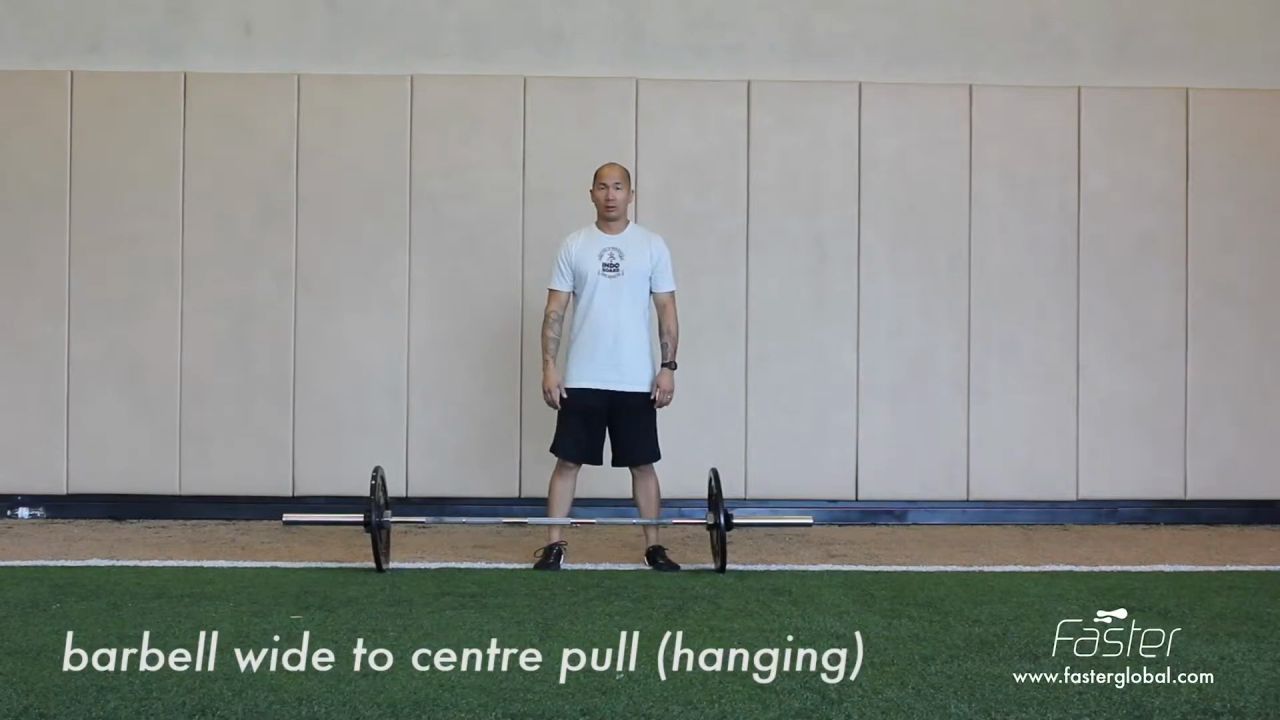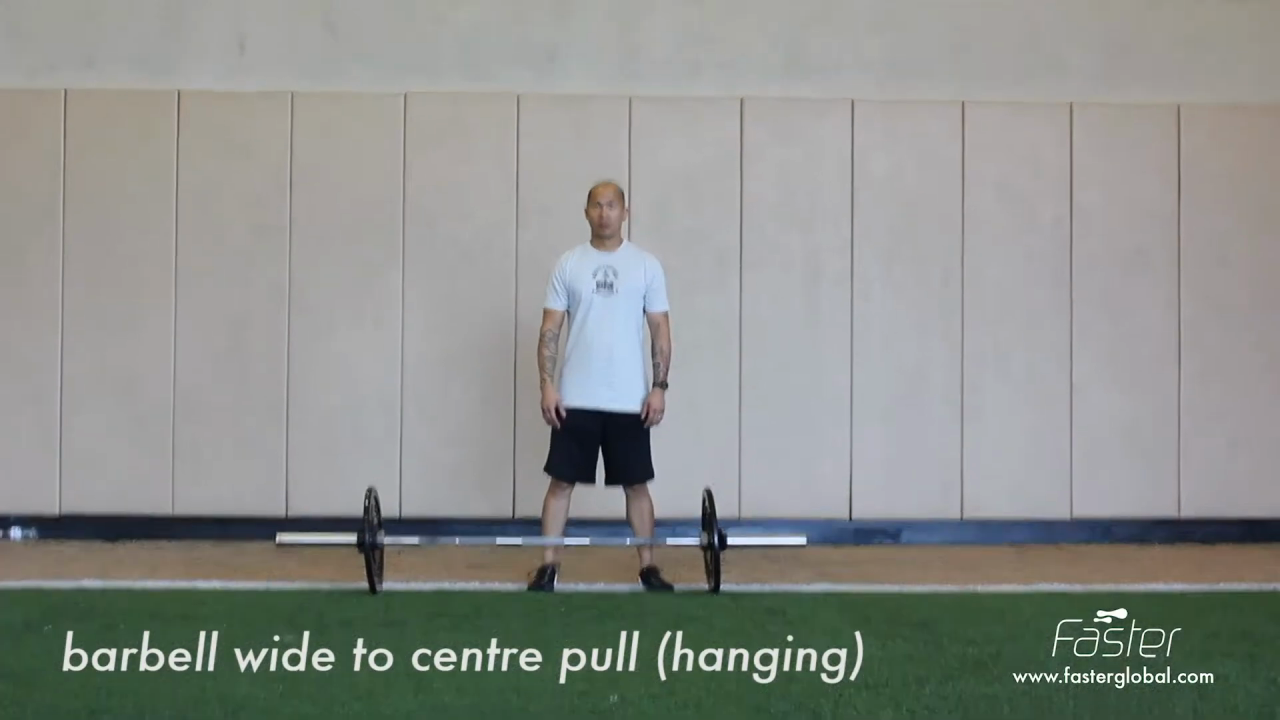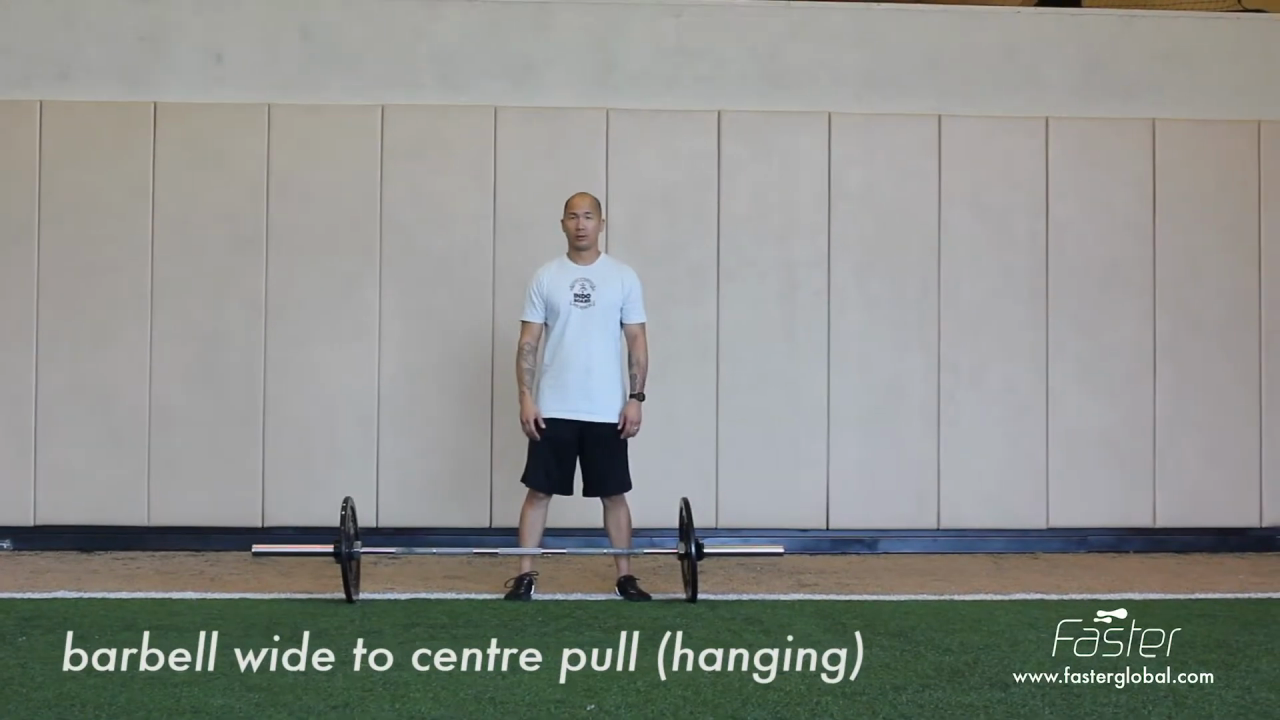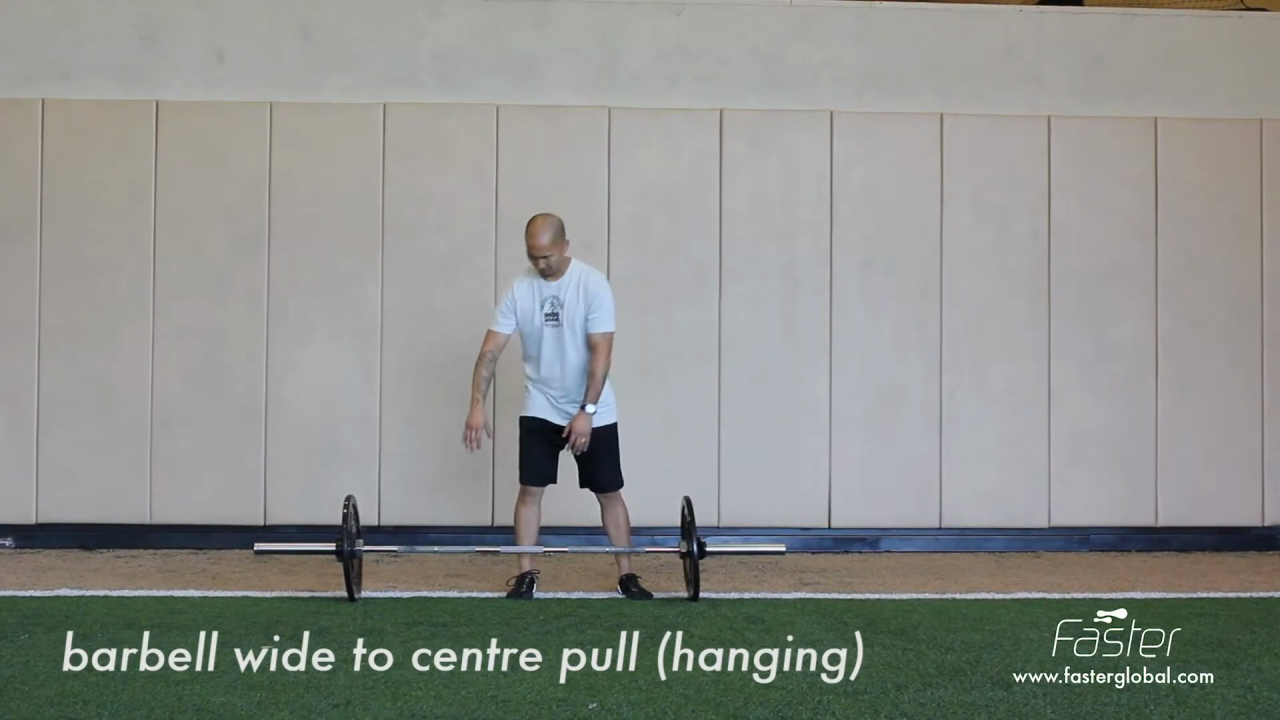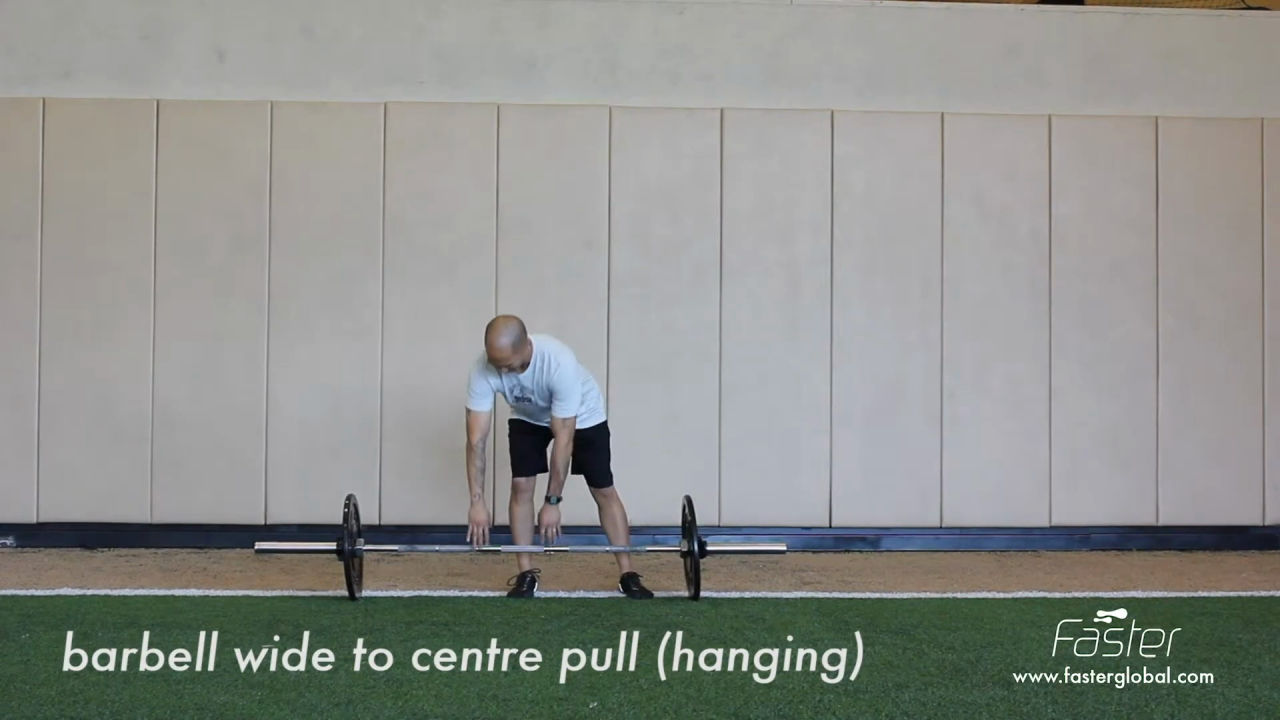
dt=1s
person 1, frame 1
left shoulder: (652, 245)
right shoulder: (573, 246)
left elbow: (666, 310)
right elbow: (555, 310)
left wrist: (668, 367)
right wrist: (549, 366)
left hip: (636, 380)
right hip: (582, 379)
left knee: (642, 462)
right knee: (568, 460)
left ankle: (653, 545)
right ankle: (554, 544)
person 1, frame 2
left shoulder: (646, 264)
right shoulder: (568, 264)
left elbow: (660, 329)
right elbow: (550, 329)
left wrist: (659, 387)
right wrist: (547, 385)
left hip: (629, 400)
right hip: (576, 399)
left knee: (636, 482)
right knee: (561, 480)
left ankle: (647, 566)
right ankle: (548, 564)
person 1, frame 3
left shoulder: (623, 276)
right shoulder: (545, 277)
left elbow: (636, 341)
right elbow: (528, 342)
left wrist: (635, 399)
right wrist: (526, 398)
left hip: (607, 411)
right hip: (554, 410)
left knee: (613, 494)
right knee: (538, 491)
left ankle: (624, 575)
right ankle: (525, 574)
person 1, frame 4
left shoulder: (592, 284)
right shoulder: (519, 289)
left elbow: (601, 352)
right elbow: (490, 350)
left wrist: (587, 411)
right wrist: (477, 405)
left hip: (592, 413)
right hip: (540, 409)
left knee: (609, 492)
right knee: (530, 489)
left ankle: (626, 574)
right ankle: (526, 574)
person 1, frame 5
left shoulder: (559, 362)
right shoulder: (483, 370)
left elbow: (564, 438)
right elbow: (476, 439)
left wrist: (553, 501)
right wrist: (477, 501)
left hip: (583, 414)
right hip: (528, 417)
left knee: (603, 489)
right knee: (521, 485)
left ankle: (627, 574)
right ankle: (526, 574)
